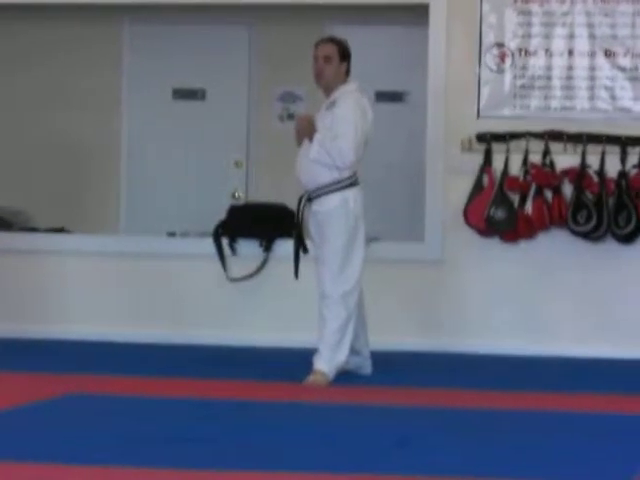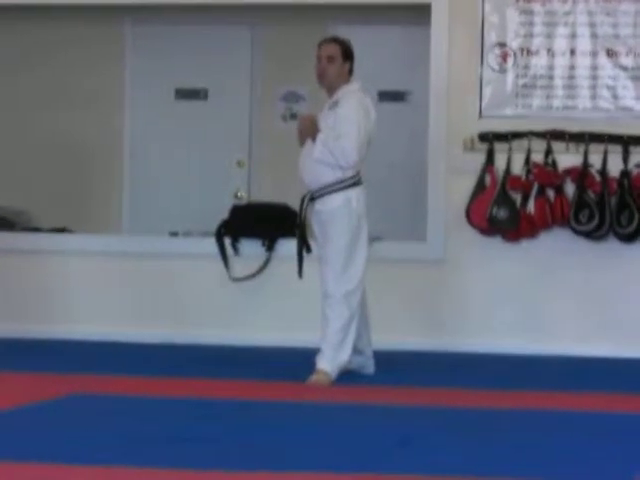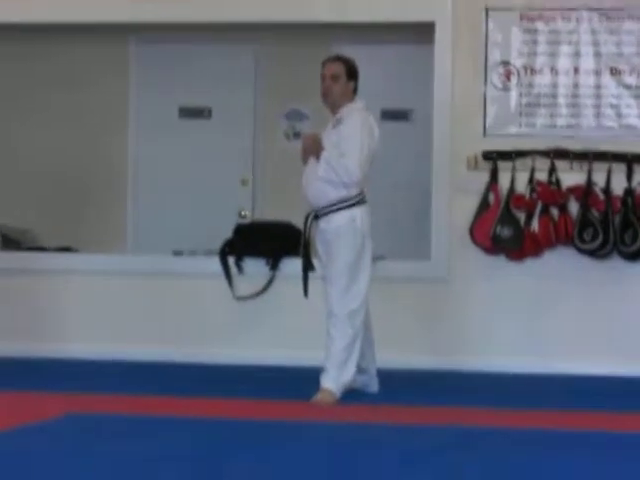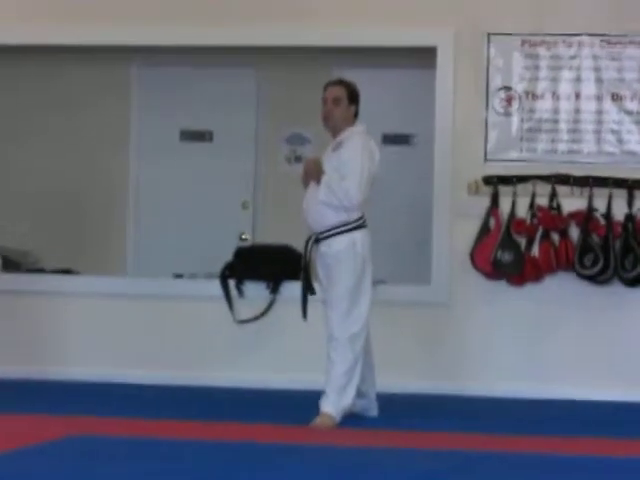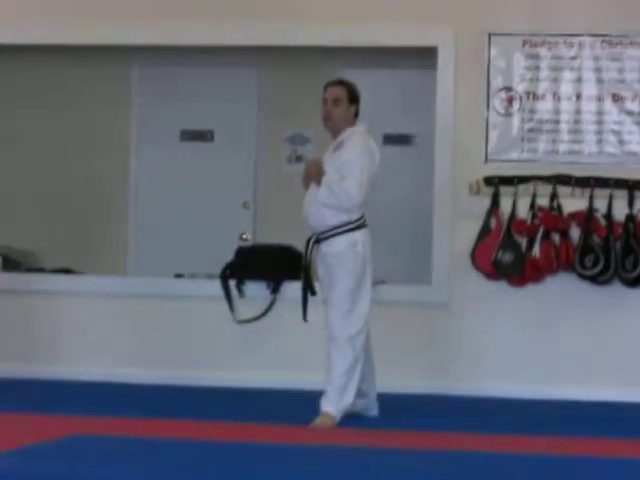
dt=0.2s
person 1, frame 1
left shoulder: (351, 103)
right shoulder: (331, 105)
left elbow: (346, 156)
left wrist: (312, 134)
right wrist: (306, 137)
left hip: (338, 202)
right hip: (324, 202)
left knee: (336, 284)
right knee: (345, 282)
left ankle: (327, 364)
right ankle: (356, 357)
person 1, frame 2
left shoulder: (354, 102)
right shoulder: (333, 105)
left elbow: (349, 155)
left wrist: (315, 135)
right wrist: (308, 137)
left hip: (341, 201)
right hip: (326, 202)
left knee: (339, 284)
right knee: (348, 282)
left ankle: (329, 363)
right ankle: (359, 357)
person 1, frame 3
left shoulder: (357, 120)
right shoulder: (337, 123)
left elbow: (352, 173)
left wrist: (319, 153)
right wrist: (312, 155)
left hip: (345, 220)
right hip: (330, 220)
left knee: (344, 302)
right knee: (351, 300)
left ankle: (333, 382)
right ankle: (363, 375)
person 1, frame 4
left shoulder: (358, 144)
right shoulder: (338, 146)
left elbow: (351, 196)
left wrist: (319, 176)
right wrist: (312, 180)
left hip: (345, 244)
right hip: (330, 244)
left knee: (344, 326)
right knee: (352, 324)
left ankle: (333, 406)
right ankle: (362, 400)
person 1, frame 5
left shoulder: (358, 144)
right shoulder: (338, 147)
left elbow: (352, 196)
left wrist: (320, 177)
right wrist: (313, 180)
left hip: (346, 244)
right hip: (331, 244)
left knee: (344, 327)
right knee: (352, 325)
left ankle: (333, 406)
right ankle: (362, 400)
